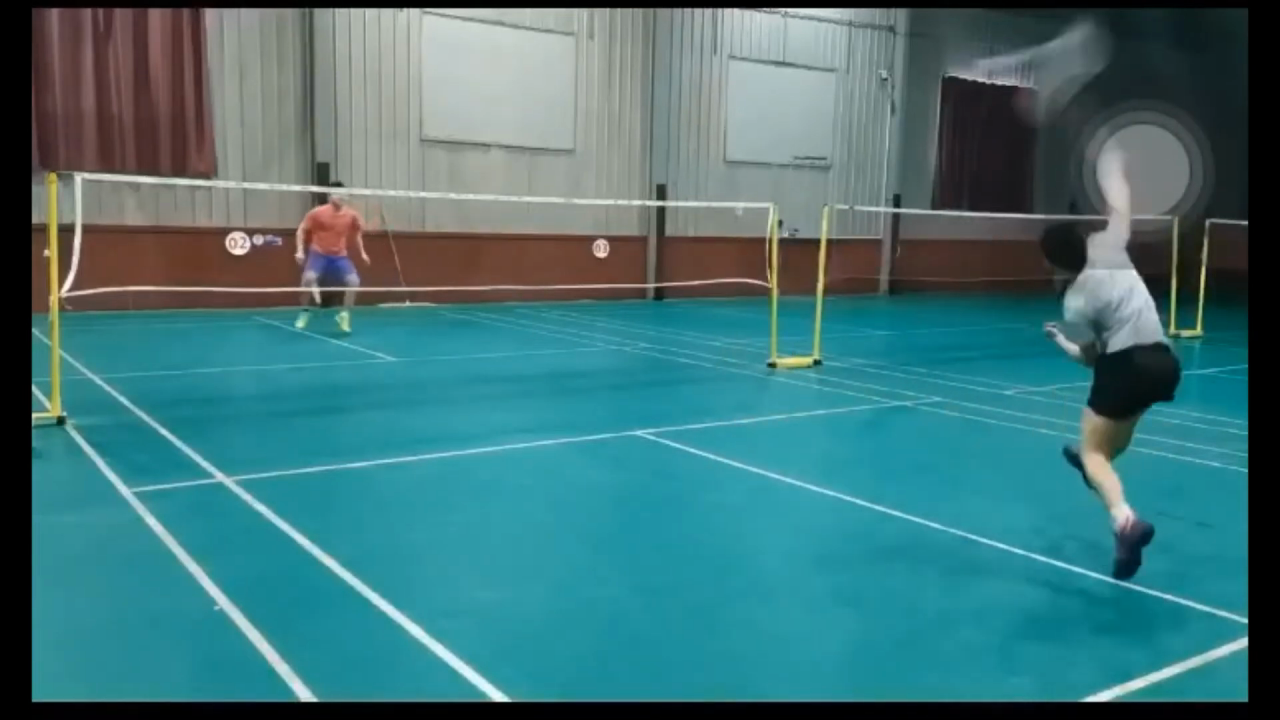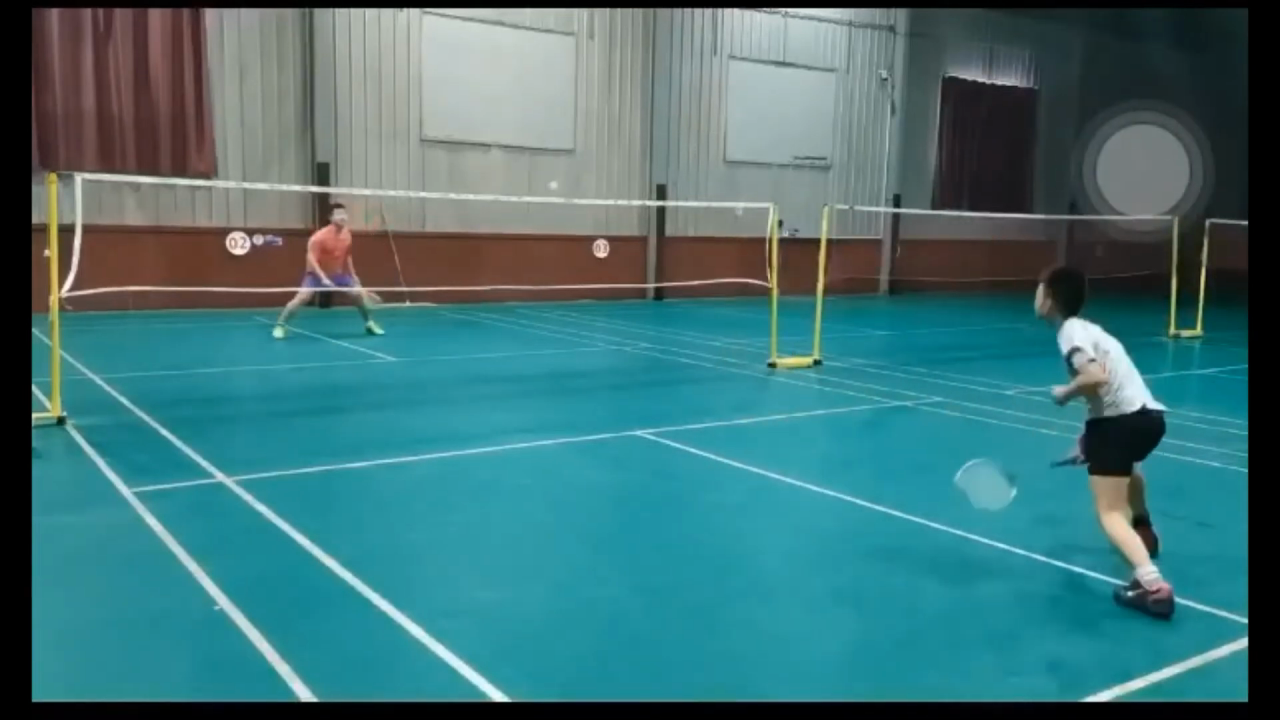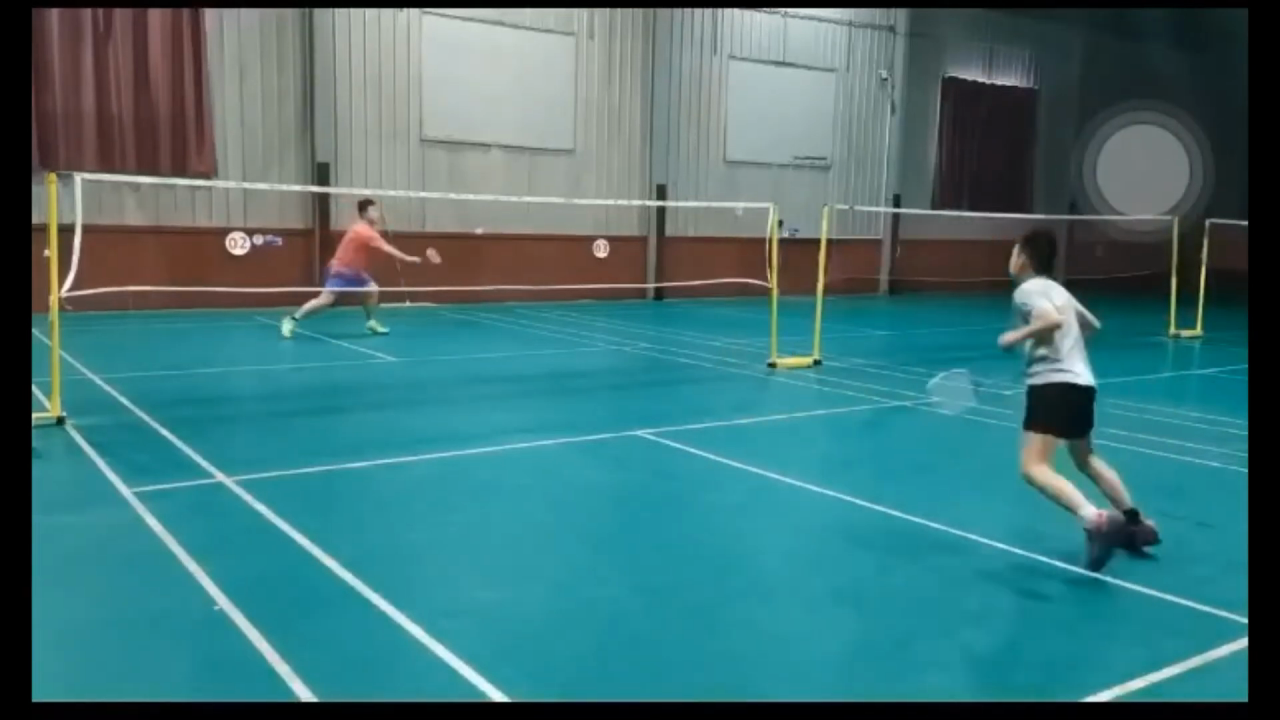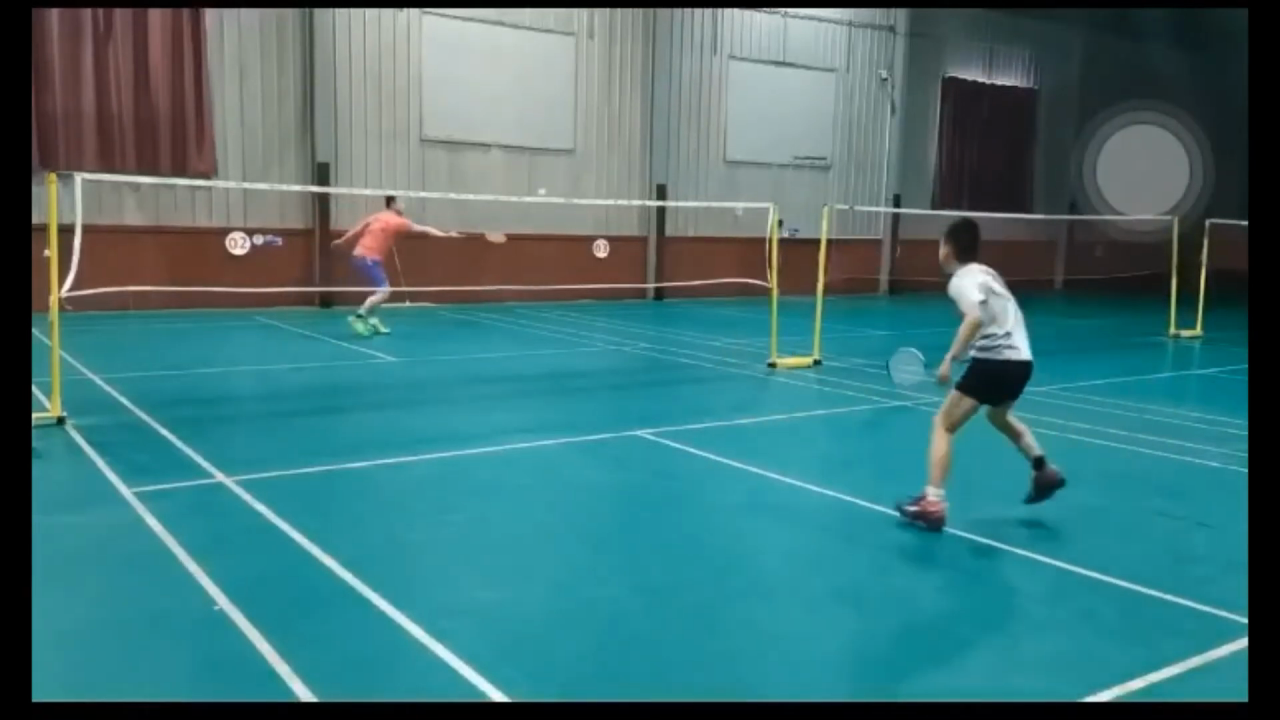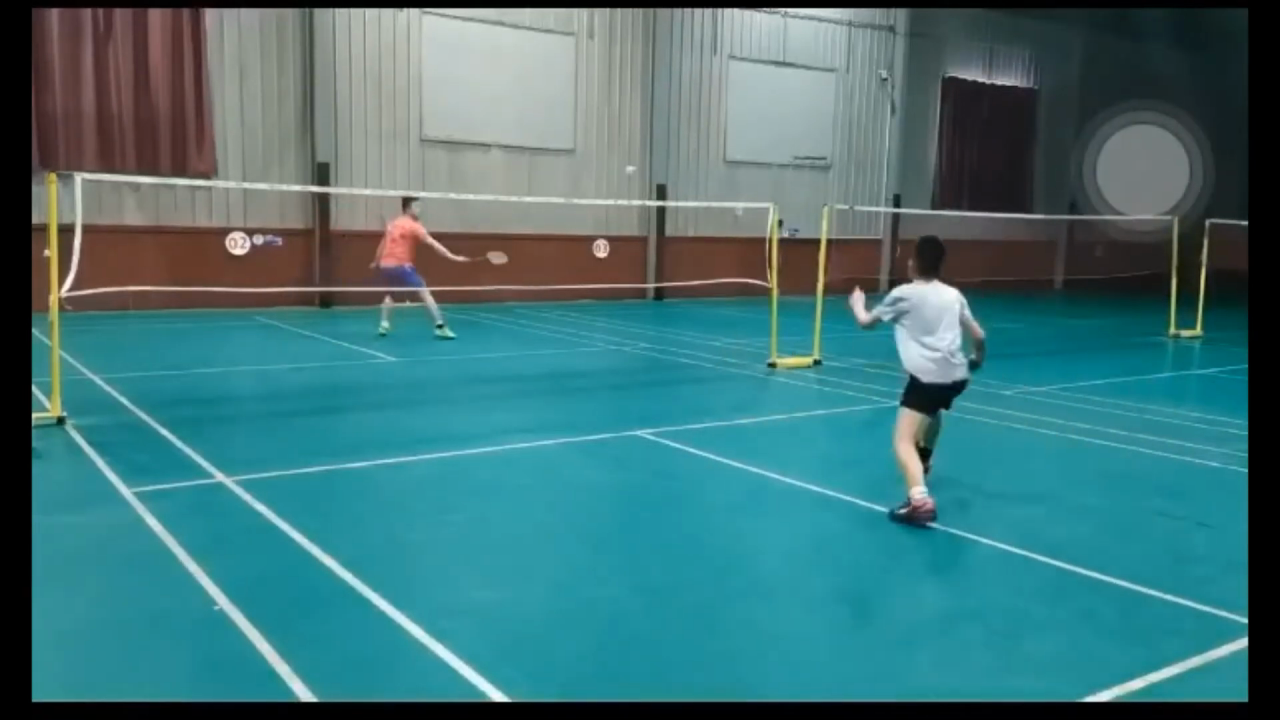
dt=0.2s
person 1, frame 1
left shoulder: (1077, 304)
right shoulder: (1107, 248)
left elbow: (1090, 359)
right elbow: (1120, 202)
left wrist: (1062, 342)
right wrist: (1111, 162)
left hip: (1125, 364)
right hip: (1163, 364)
left knee: (1095, 453)
right knee: (1116, 434)
left ankle: (1126, 522)
person 1, frame 2
left shoulder: (1070, 334)
right shoulder: (1087, 328)
left elbow: (1096, 379)
left wrist: (1065, 393)
right wrist: (1088, 438)
left hip: (1118, 419)
right hip: (1151, 416)
left knee: (1111, 513)
right knee: (1123, 466)
left ankle: (1153, 586)
right ankle: (1143, 531)
person 1, frame 3
left shoulder: (1026, 291)
right shoulder: (1057, 290)
left elbow: (1053, 320)
right elbow: (1092, 324)
left wrist: (1016, 336)
left hip: (1053, 384)
right hip: (1082, 384)
left knee: (1033, 467)
right knee: (1084, 459)
left ankle: (1097, 521)
right ankle: (1135, 524)
person 1, frame 4
left shoulder: (962, 282)
right shoulder: (986, 273)
left elbow: (975, 317)
right elbow: (999, 313)
left wrist: (949, 360)
left hip: (996, 361)
right hip: (1021, 360)
left knee: (943, 426)
right knee: (999, 417)
left ankle: (933, 503)
right ankle: (1044, 471)
person 1, frame 5
left shoulder: (902, 295)
right shoulder: (954, 295)
left elbow: (866, 321)
right elbow: (979, 335)
left wrist: (857, 304)
right wrist: (978, 358)
left hip: (927, 377)
right hip: (956, 376)
left knee: (903, 441)
right knee: (936, 407)
left ankle: (920, 502)
right ankle: (923, 459)
